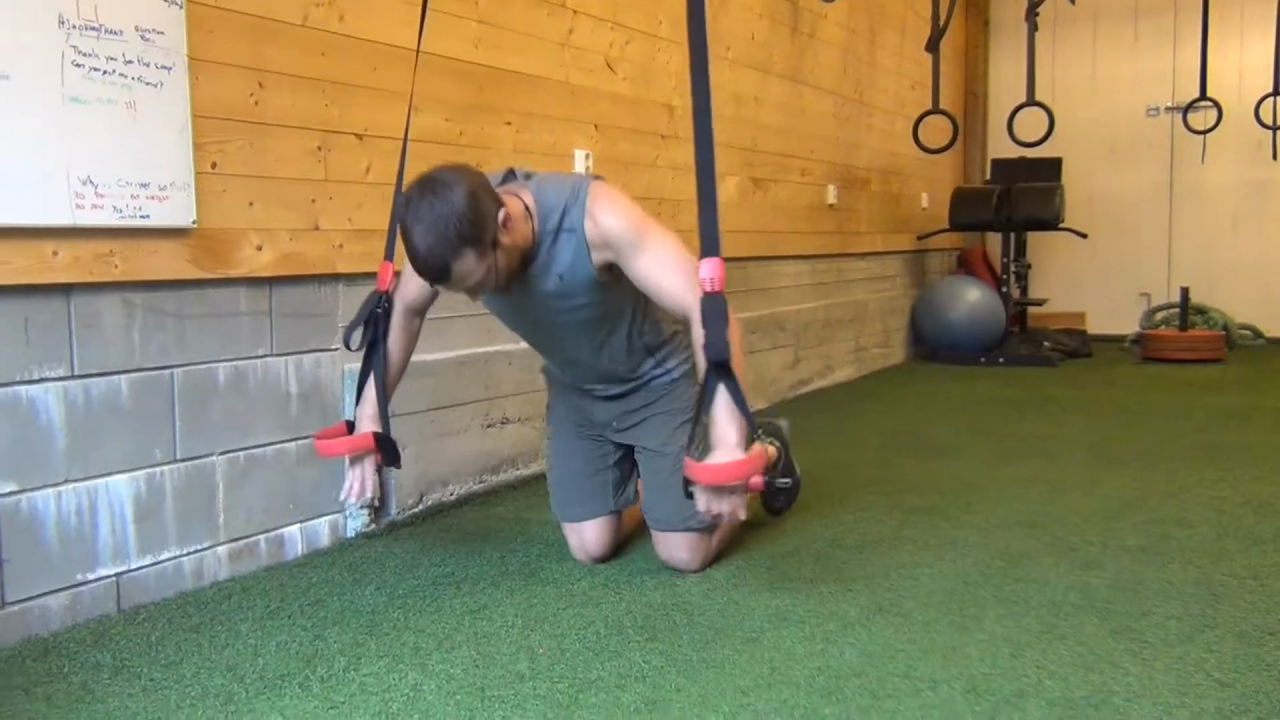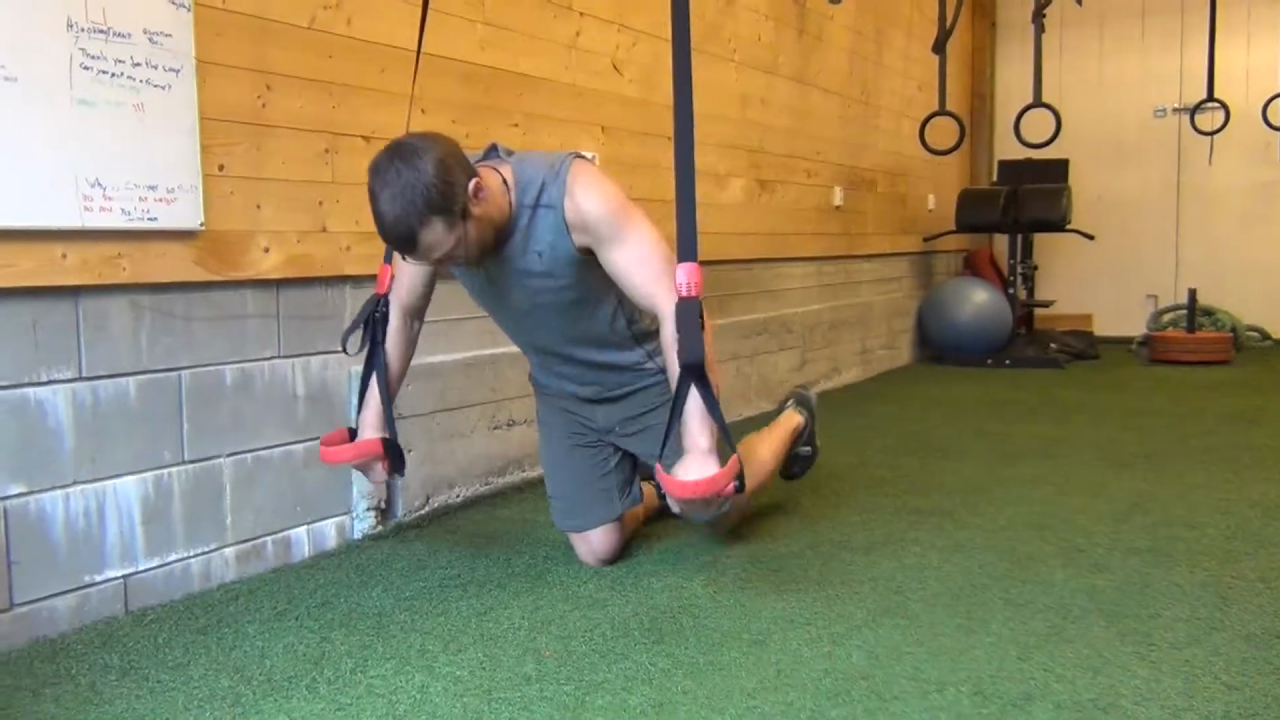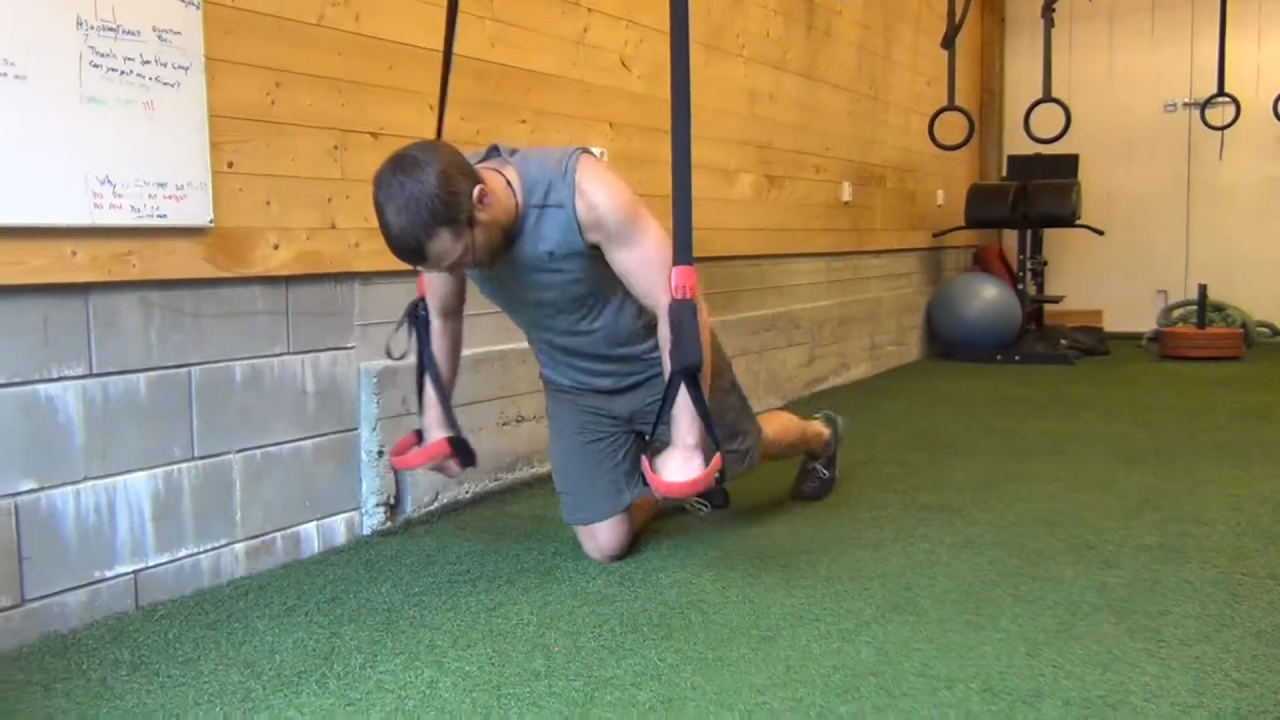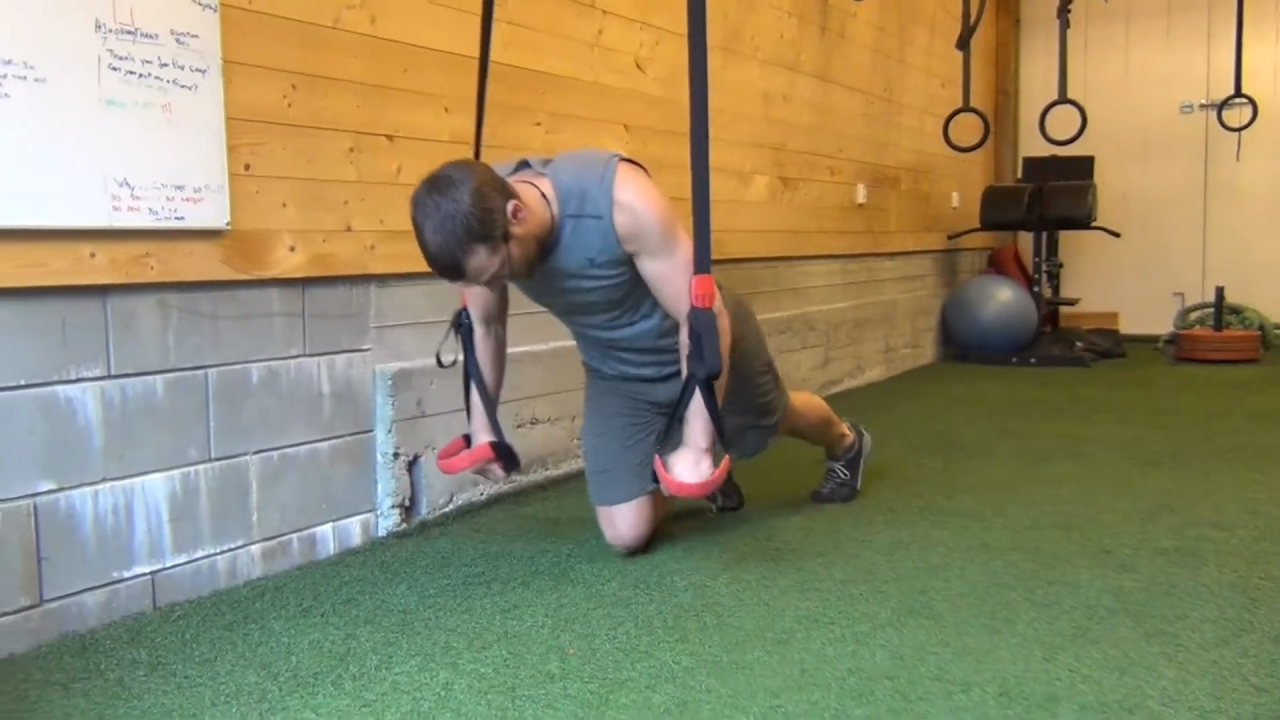
dt=0.2s
person 1, frame 1
left shoulder: (594, 214)
right shoulder: (449, 233)
left elbow: (707, 307)
right elbow: (404, 312)
left wrist: (728, 446)
right wrist: (368, 418)
left hip: (660, 379)
right hip: (577, 387)
left knee: (685, 555)
right knee: (591, 547)
right ankle: (640, 495)
person 1, frame 2
left shoulder: (576, 195)
right shoulder: (434, 212)
left elbow: (676, 307)
right elbow: (402, 314)
left wrist: (699, 447)
right wrist: (373, 418)
left hip: (651, 374)
right hip: (563, 392)
left knee: (717, 506)
right knee: (597, 550)
left ankle: (792, 420)
right ankle: (655, 491)
person 1, frame 3
left shoulder: (584, 190)
right shoulder: (443, 215)
right elbow: (443, 318)
left wrist: (687, 441)
right wrist: (435, 418)
left hip: (662, 355)
right hip: (574, 382)
left knee: (738, 454)
right knee: (604, 544)
left ankle: (821, 435)
right ankle: (670, 483)
person 1, frame 4
left shoulder: (621, 199)
right shoulder: (483, 228)
right elbow: (486, 328)
left wrist: (698, 443)
right wrist: (482, 424)
right hip: (614, 367)
left knee: (770, 420)
right knee: (626, 533)
left ankle: (847, 443)
right ankle: (716, 470)
